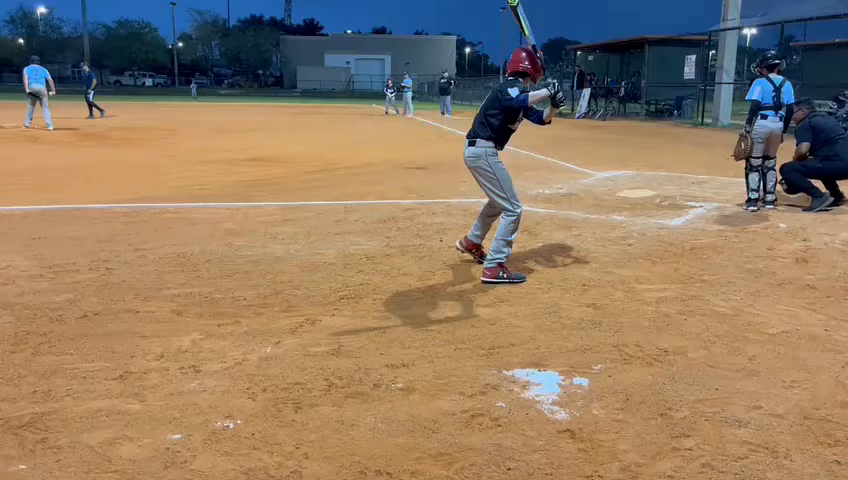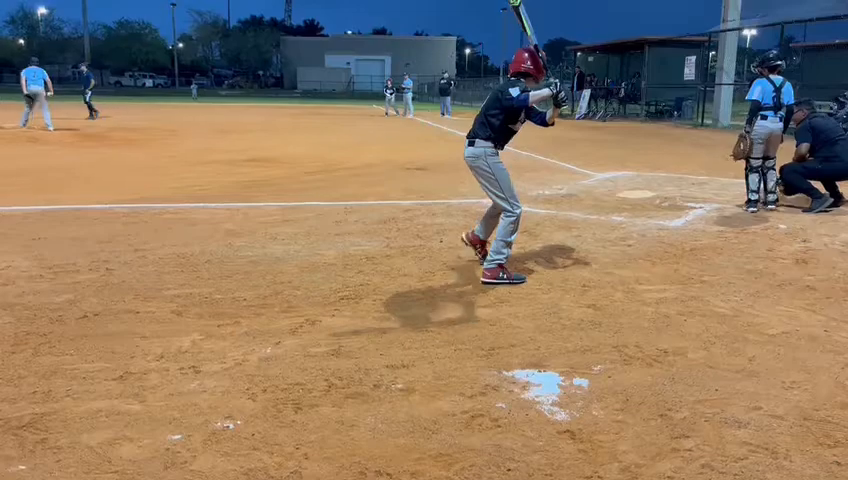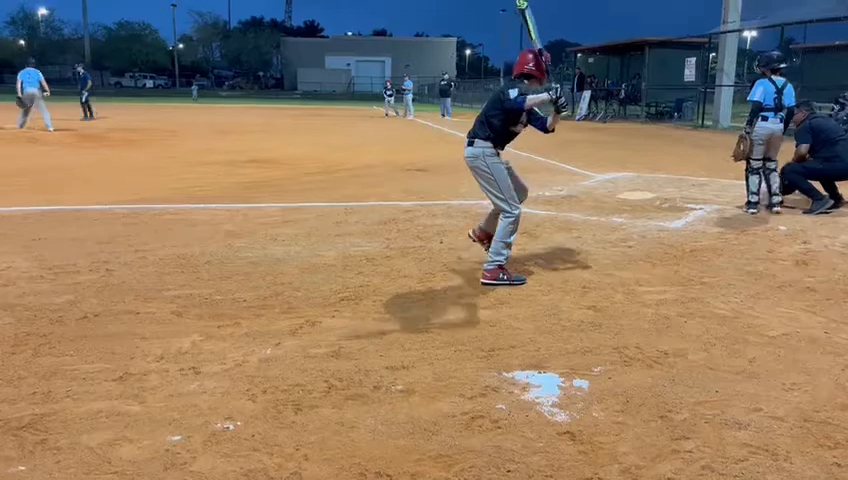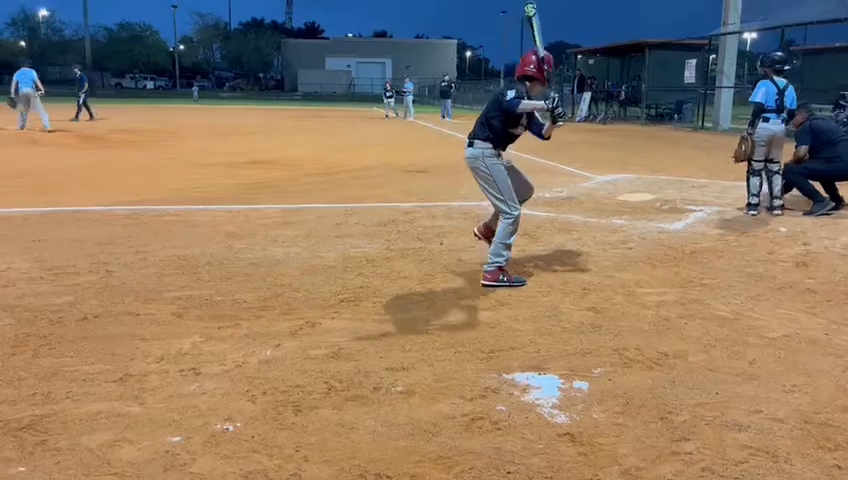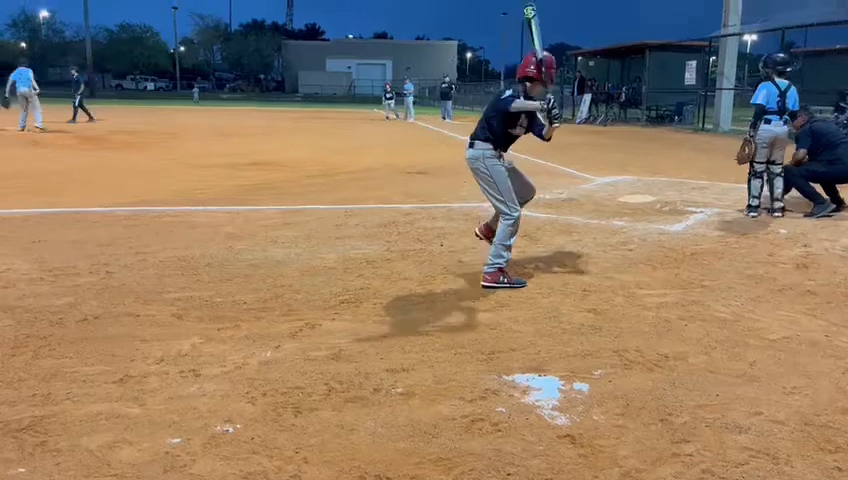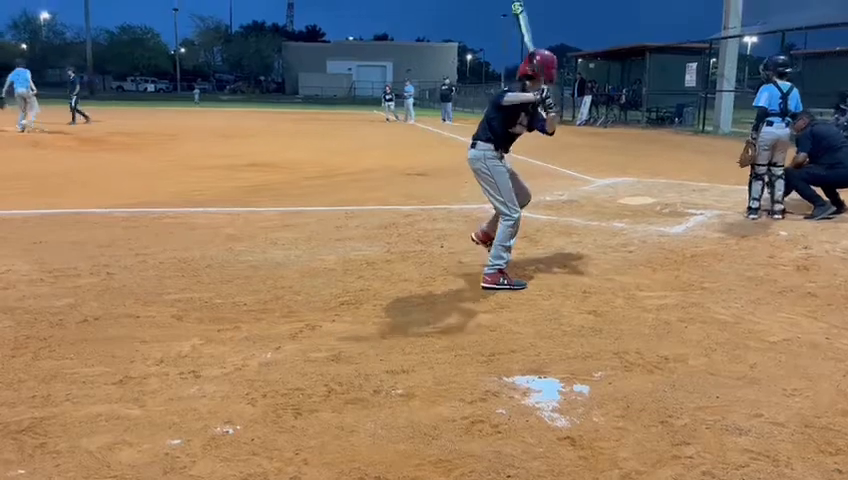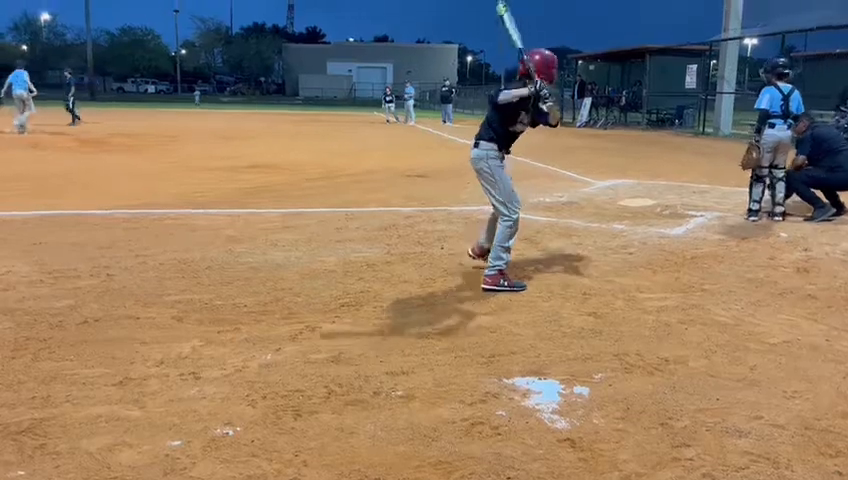
dt=0.1s
person 1, frame 1
left shoulder: (517, 92)
right shoulder: (511, 86)
left elbow: (541, 118)
right elbow: (519, 103)
left wrist: (554, 103)
right wrist: (548, 91)
left hip: (478, 151)
right hip: (483, 152)
left knee: (499, 200)
right knee: (512, 209)
left ankle: (472, 241)
right ankle: (493, 267)
person 1, frame 2
left shoulder: (520, 94)
right shoulder: (512, 87)
left elbow: (544, 120)
right elbow: (520, 103)
left wrist: (556, 105)
right wrist: (550, 91)
left hip: (480, 151)
right hip: (483, 152)
left knee: (503, 200)
right knee: (512, 210)
left ankle: (477, 237)
right ankle: (493, 268)
person 1, frame 3
left shoulder: (527, 99)
right shoulder: (515, 88)
left elbow: (546, 126)
right elbow: (516, 104)
left wrist: (557, 111)
right wrist: (550, 97)
left hip: (487, 152)
right hip: (482, 152)
left knee: (519, 193)
right knee: (511, 210)
left ankle: (484, 231)
right ankle: (494, 269)
person 1, frame 4
left shoulder: (527, 103)
right shoulder: (515, 90)
left elbow: (543, 133)
right elbow: (511, 106)
left wrist: (554, 119)
right wrist: (545, 105)
left hip: (490, 153)
right hip: (482, 153)
left knee: (524, 191)
right knee: (511, 212)
left ankle: (489, 229)
right ankle: (494, 271)
person 1, frame 5
left shoulder: (531, 108)
right shoulder: (517, 92)
left elbow: (545, 134)
right elbow: (504, 105)
left wrist: (553, 119)
right wrist: (540, 105)
left hip: (493, 154)
right hip: (483, 153)
left knee: (526, 192)
right knee: (511, 212)
left ankle: (489, 229)
right ankle: (494, 273)
person 1, frame 6
left shoulder: (532, 107)
right shoulder: (516, 91)
left elbow: (548, 129)
right elbow: (499, 100)
left wrist: (551, 111)
right wrist: (534, 96)
left hip: (494, 155)
right hip: (485, 154)
left knee: (522, 197)
right knee: (511, 214)
left ankle: (487, 233)
right ankle: (494, 274)
person 1, frame 7
left shoulder: (533, 102)
right shoulder: (516, 89)
left elbow: (553, 121)
right elbow: (495, 99)
left wrist: (547, 100)
right wrist: (529, 91)
left hip: (491, 155)
right hip: (487, 154)
left knee: (506, 206)
right knee: (509, 215)
left ankle: (484, 247)
right ankle: (494, 275)
person 2, frame 1
left shoulder: (760, 82)
right shoulder: (786, 84)
left elbow: (754, 106)
right elbow: (790, 110)
left wrist: (747, 126)
right wrist: (783, 130)
left hip: (761, 124)
right hip: (778, 125)
left knee: (754, 162)
right knee: (770, 162)
left ankle: (753, 200)
right ankle: (769, 199)
person 2, frame 2
left shoulder: (760, 82)
right shoulder: (786, 85)
left elbow: (754, 107)
right elbow: (790, 111)
left wrist: (747, 127)
right wrist: (783, 131)
left hip: (760, 124)
right hip: (778, 125)
left knee: (754, 163)
right knee: (770, 162)
left ankle: (753, 201)
right ankle: (771, 199)
person 2, frame 3
left shoulder: (762, 83)
right shoulder: (788, 86)
left elbow: (756, 107)
right elbow: (791, 112)
left wrist: (747, 127)
right wrist: (782, 130)
left hip: (761, 125)
right hip: (778, 126)
left knee: (754, 164)
right knee: (771, 164)
left ankle: (753, 203)
right ankle: (775, 201)
person 2, frame 4
left shoulder: (764, 84)
right shoulder: (789, 87)
left elbow: (757, 109)
right elbow: (791, 114)
left wrist: (749, 129)
left hip: (763, 127)
right hip: (780, 128)
left knee: (756, 166)
right knee: (774, 166)
left ankle: (753, 205)
right ankle: (777, 204)
person 2, frame 5
left shoulder: (765, 86)
right shoulder: (791, 88)
left elbow: (759, 110)
right elbow: (793, 114)
left wrist: (751, 130)
left hip: (765, 128)
right hip: (783, 129)
left knee: (757, 168)
right knee: (777, 168)
left ankle: (753, 207)
right ankle: (777, 206)
person 2, frame 6
left shoulder: (767, 88)
right shoulder: (793, 90)
left elbow: (761, 113)
right elbow: (797, 115)
left wrist: (753, 133)
left hip: (767, 130)
right hip: (785, 131)
left knee: (759, 170)
right knee: (778, 170)
left ankle: (754, 209)
right ankle: (777, 208)
person 2, frame 7
left shoulder: (768, 90)
right shoulder: (795, 92)
left elbow: (763, 115)
left wrist: (756, 135)
left hip: (769, 132)
right hip: (786, 134)
left knee: (759, 172)
right knee: (779, 173)
left ankle: (754, 211)
right ankle: (778, 211)
person 3, frame 1
left shoulder: (805, 124)
right shoulder: (826, 117)
left elbow: (802, 150)
left wrist: (796, 159)
left hip: (836, 164)
left knee: (786, 169)
right knee: (817, 162)
left ankle: (819, 197)
right ankle: (837, 195)
person 3, frame 2
left shoulder: (805, 125)
right shoulder: (826, 118)
left elbow: (802, 151)
left wrist: (796, 160)
left hip: (836, 166)
left knee: (786, 171)
right knee: (817, 163)
left ankle: (819, 198)
right ankle: (836, 196)
person 3, frame 3
left shoulder: (805, 126)
right shoulder: (825, 119)
left elbow: (802, 152)
left wrist: (794, 161)
left hip: (837, 165)
left knee: (788, 171)
right knee: (817, 164)
left ankle: (819, 200)
right ankle: (836, 197)
person 3, frame 4
left shoulder: (805, 127)
right shoulder: (825, 121)
left elbow: (801, 153)
left wrist: (791, 163)
left hip: (838, 166)
left knee: (789, 171)
right knee: (818, 165)
left ankle: (820, 202)
right ankle: (836, 199)
person 3, frame 5
left shoulder: (805, 130)
right shoulder: (826, 123)
left elbow: (800, 156)
left wrist: (789, 166)
left hip: (838, 168)
left knee: (790, 173)
right knee: (817, 167)
left ankle: (821, 204)
right ankle: (837, 201)
person 3, frame 6
left shoulder: (806, 133)
right shoulder: (827, 126)
left elbow: (800, 159)
left wrist: (789, 168)
right wrist: (806, 164)
left knee: (791, 175)
right knee: (818, 170)
left ankle: (821, 206)
right ankle: (837, 203)
person 3, frame 7
left shoulder: (807, 136)
right shoulder: (827, 128)
left elbow: (799, 161)
left wrist: (790, 171)
left hip: (839, 175)
left knee: (792, 177)
right knee: (817, 171)
left ankle: (821, 208)
right ankle: (837, 205)
